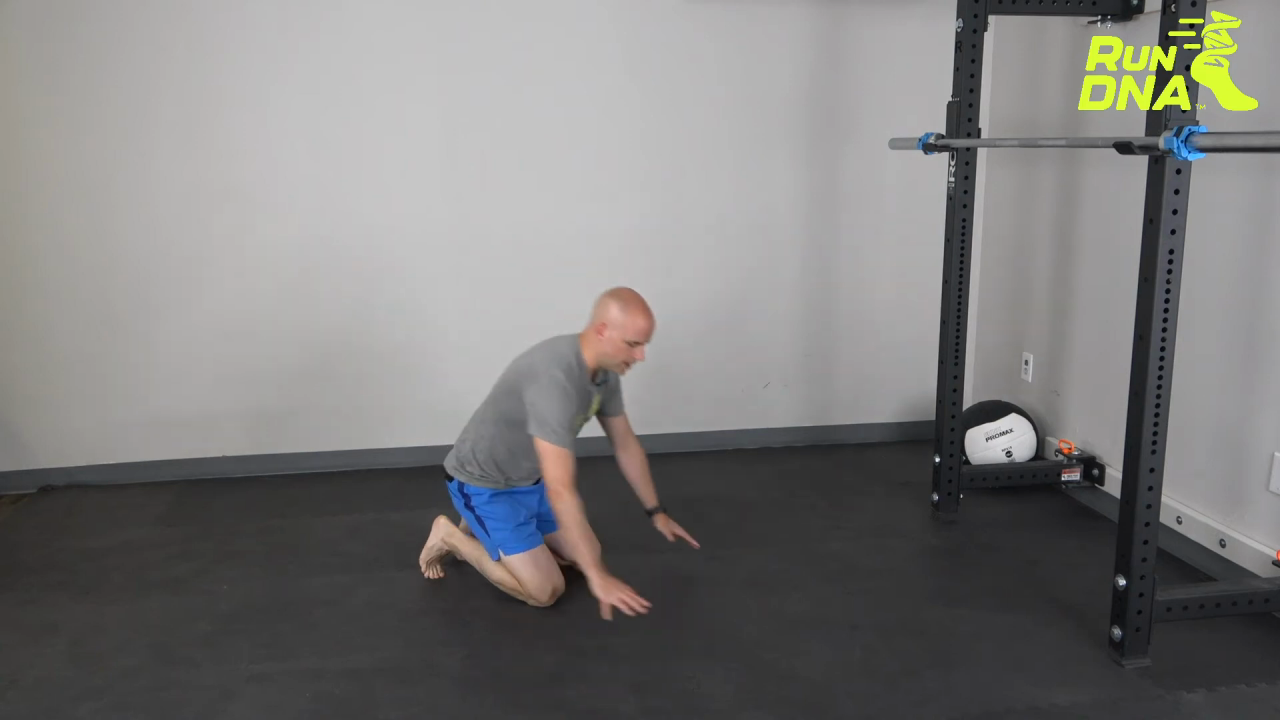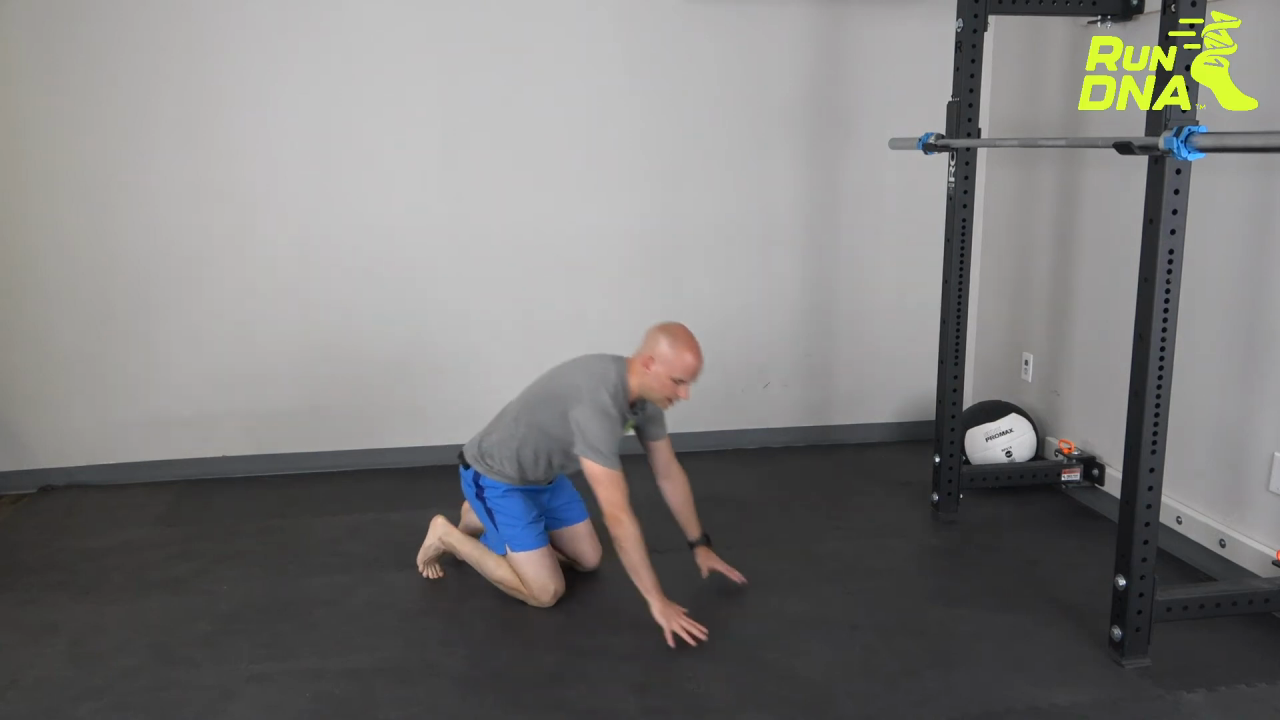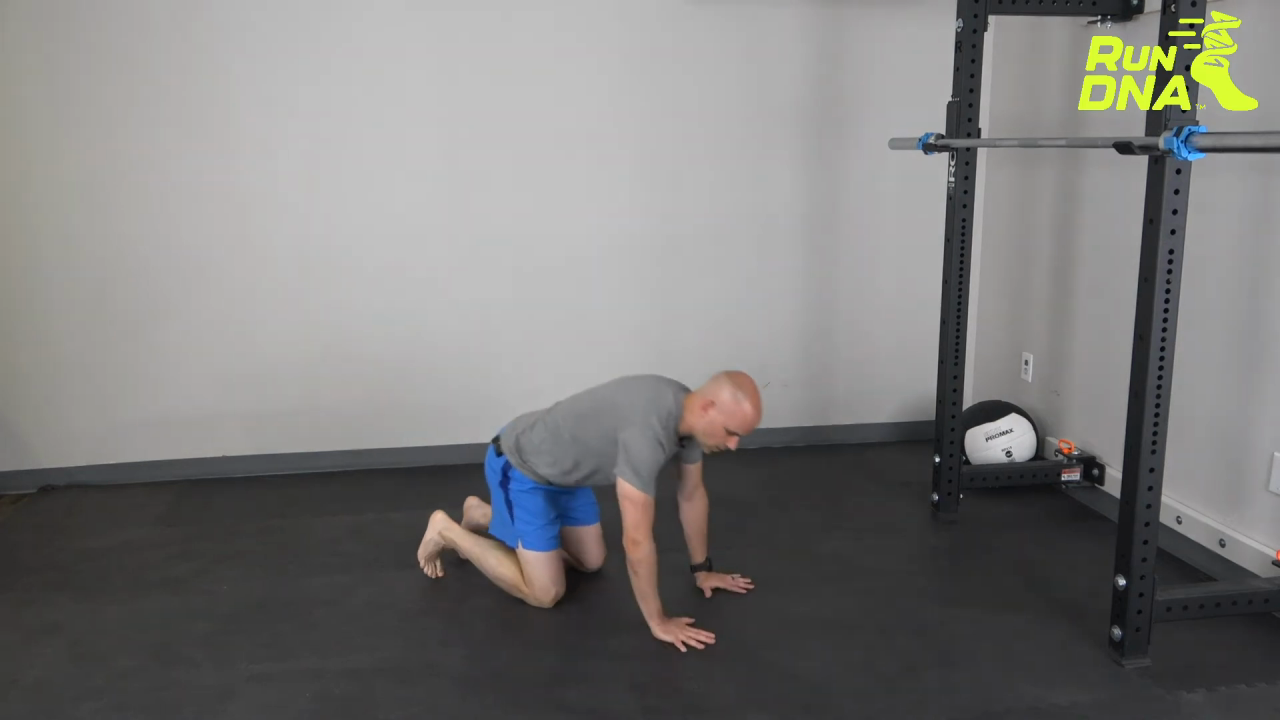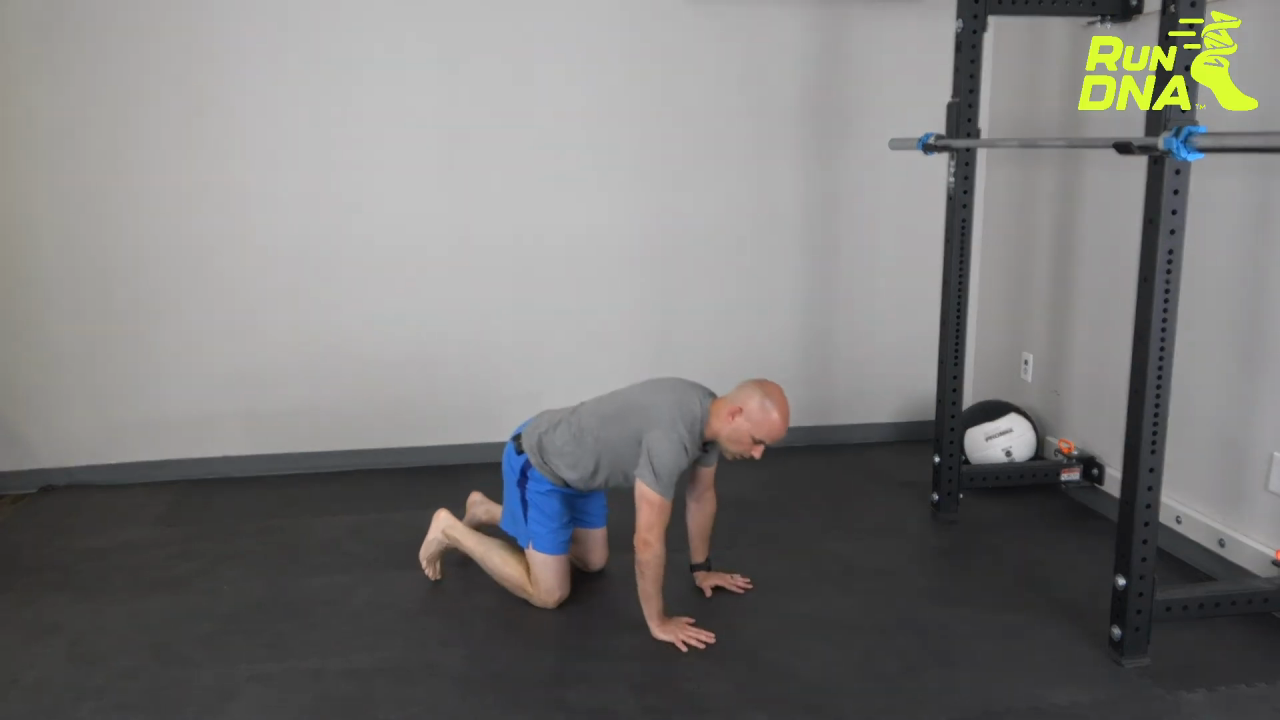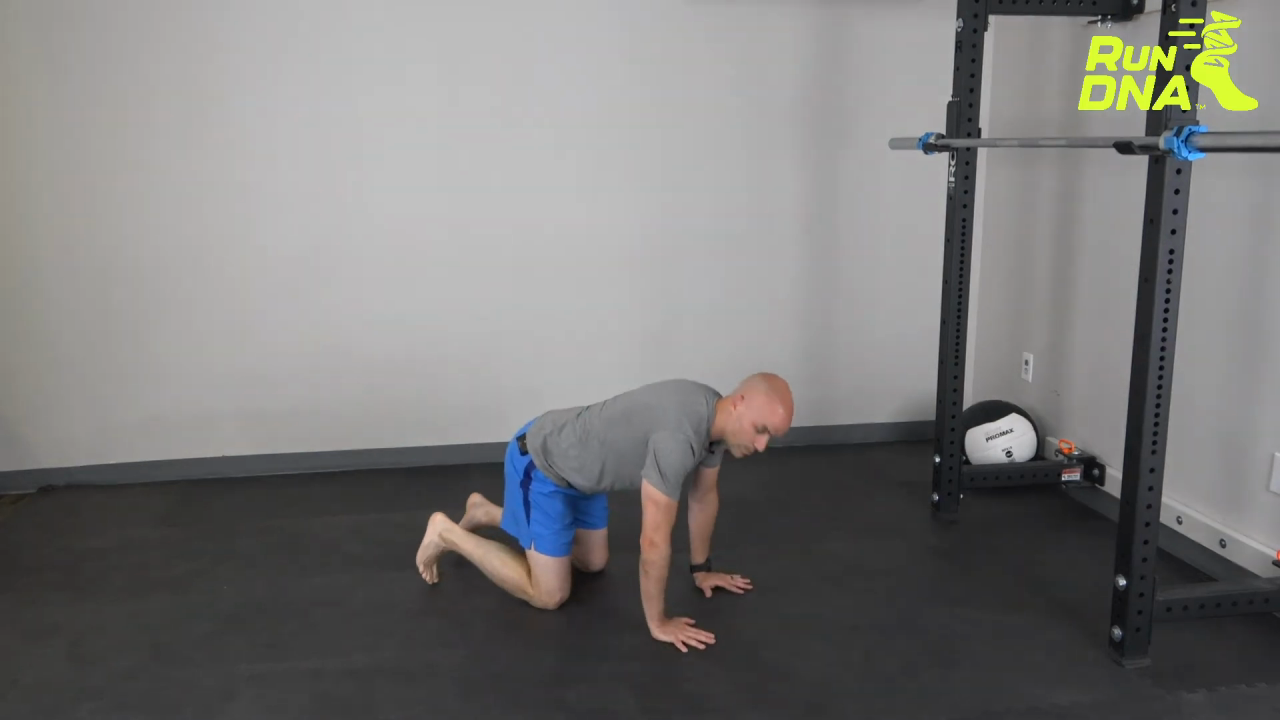
dt=0.3s
person 1, frame 1
left shoulder: (604, 370)
right shoulder: (553, 381)
left elbow: (625, 443)
right elbow: (560, 489)
left wrist: (656, 512)
right wrist: (597, 576)
left hip: (531, 479)
right hip: (484, 484)
left knee: (585, 555)
right knee: (545, 590)
left ankle: (480, 527)
right ankle: (451, 537)
person 1, frame 2
left shoulder: (645, 394)
right shoulder: (598, 403)
left elbow: (669, 472)
right elbow: (617, 515)
left wrist: (700, 545)
right wrist: (657, 601)
left hip: (544, 473)
right hip: (499, 477)
left knee: (589, 559)
right knee: (546, 591)
left ankle: (480, 521)
right ankle: (448, 536)
person 1, frame 3
left shoulder: (689, 414)
right shoulder: (648, 432)
left elbow: (692, 495)
right elbow: (637, 540)
left wrist: (701, 568)
right wrist: (657, 620)
left hip: (563, 467)
right hip: (521, 467)
left knee: (591, 562)
right knee: (545, 593)
left ankle: (485, 515)
right ankle: (448, 531)
person 1, frame 4
left shoulder: (710, 415)
right shoulder: (673, 435)
left elbow: (701, 495)
right elbow: (648, 542)
left wrist: (701, 568)
right wrist: (658, 621)
left hip: (573, 463)
right hip: (537, 464)
left knee: (593, 563)
right knee: (549, 594)
left ankle: (486, 510)
right ankle: (452, 530)
person 1, frame 5
left shoulder: (716, 417)
right shoulder: (679, 436)
left elbow: (703, 496)
right elbow: (654, 541)
left wrist: (701, 568)
right wrist: (658, 622)
left hip: (575, 463)
right hip: (540, 463)
left knee: (592, 564)
right knee: (549, 595)
left ankle: (487, 512)
right ankle: (448, 534)
